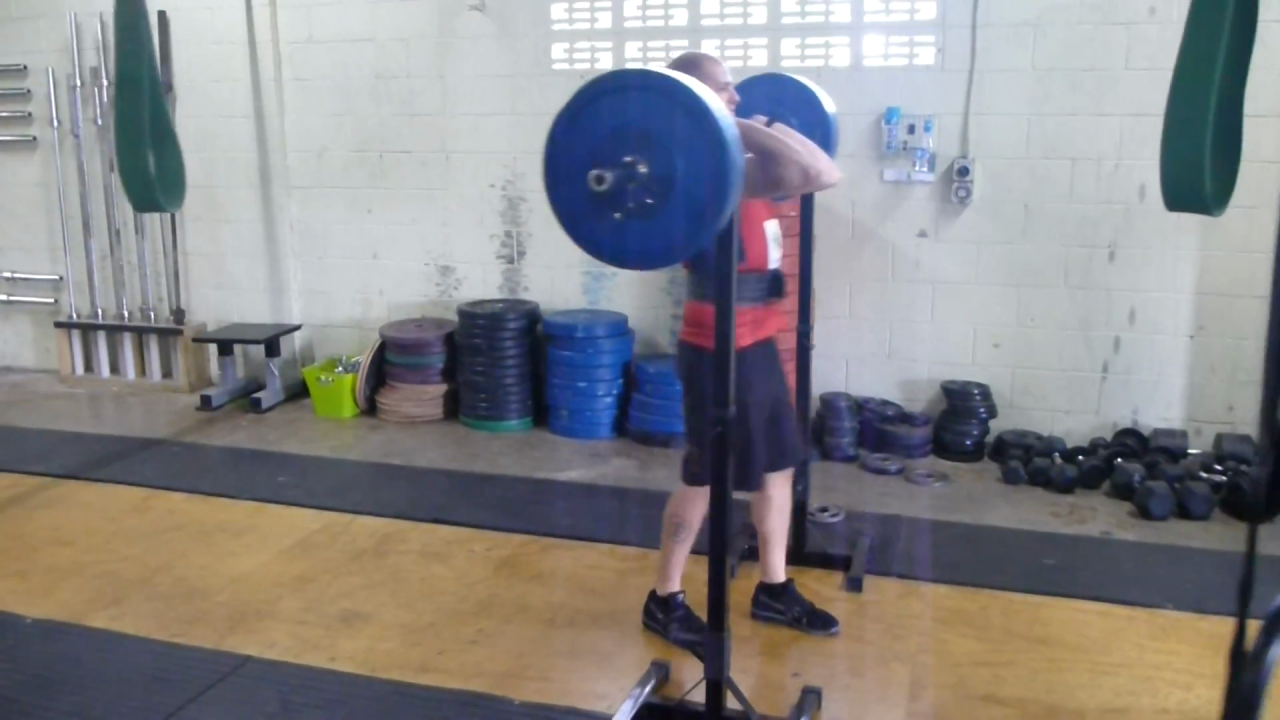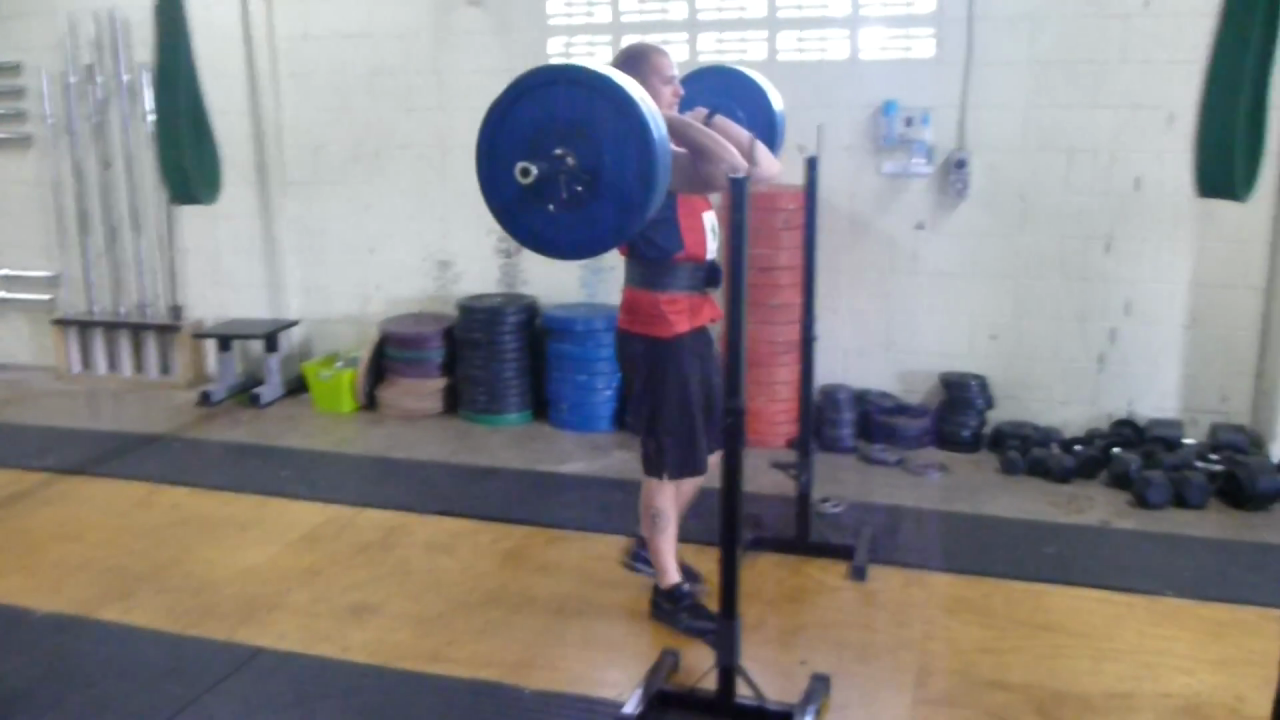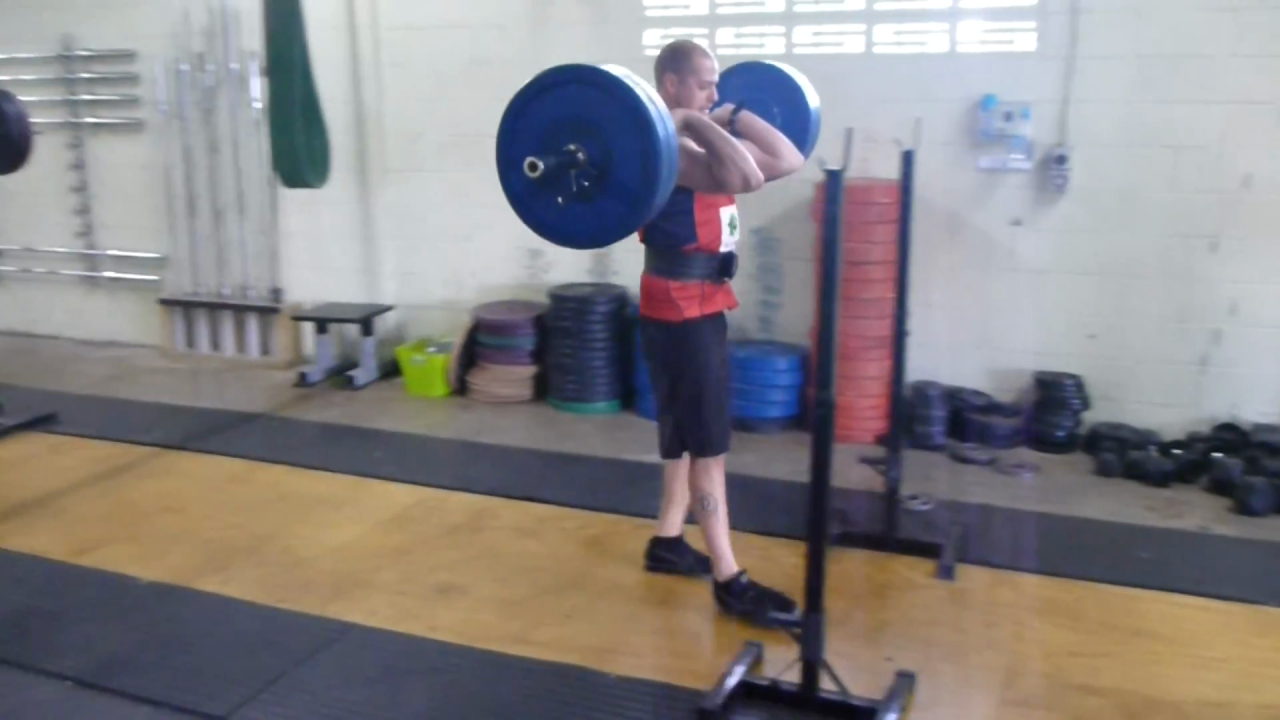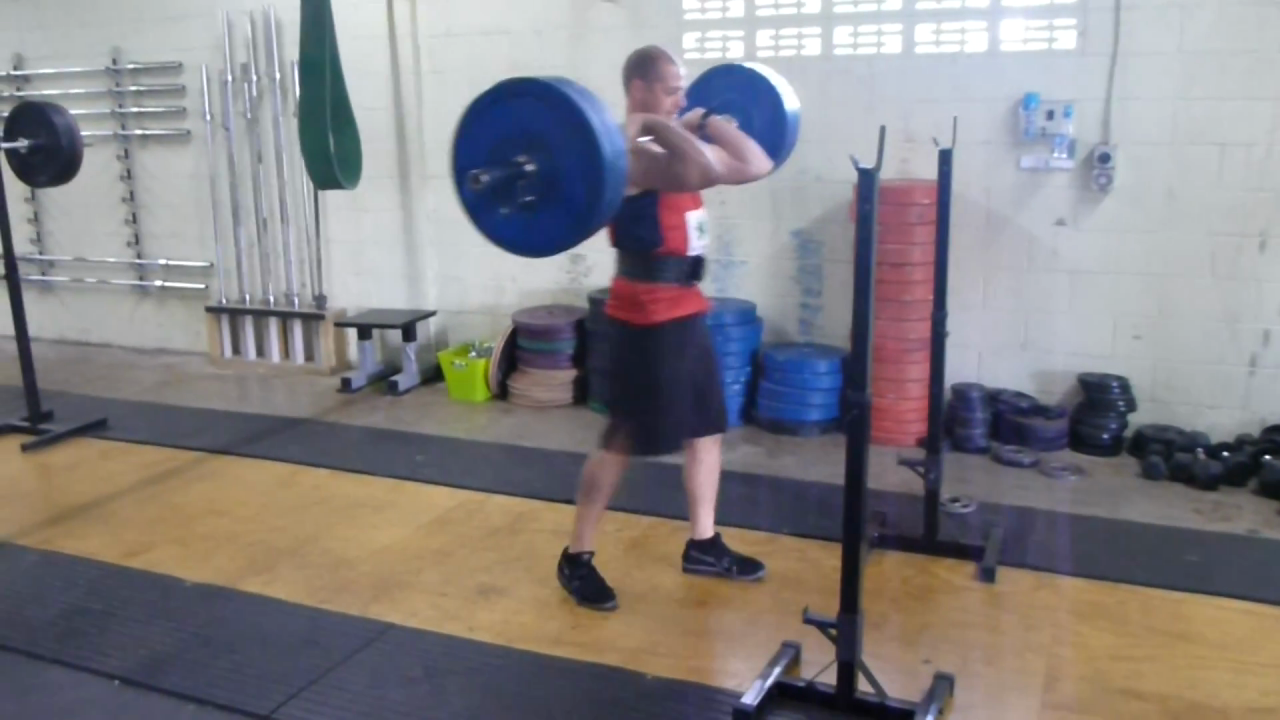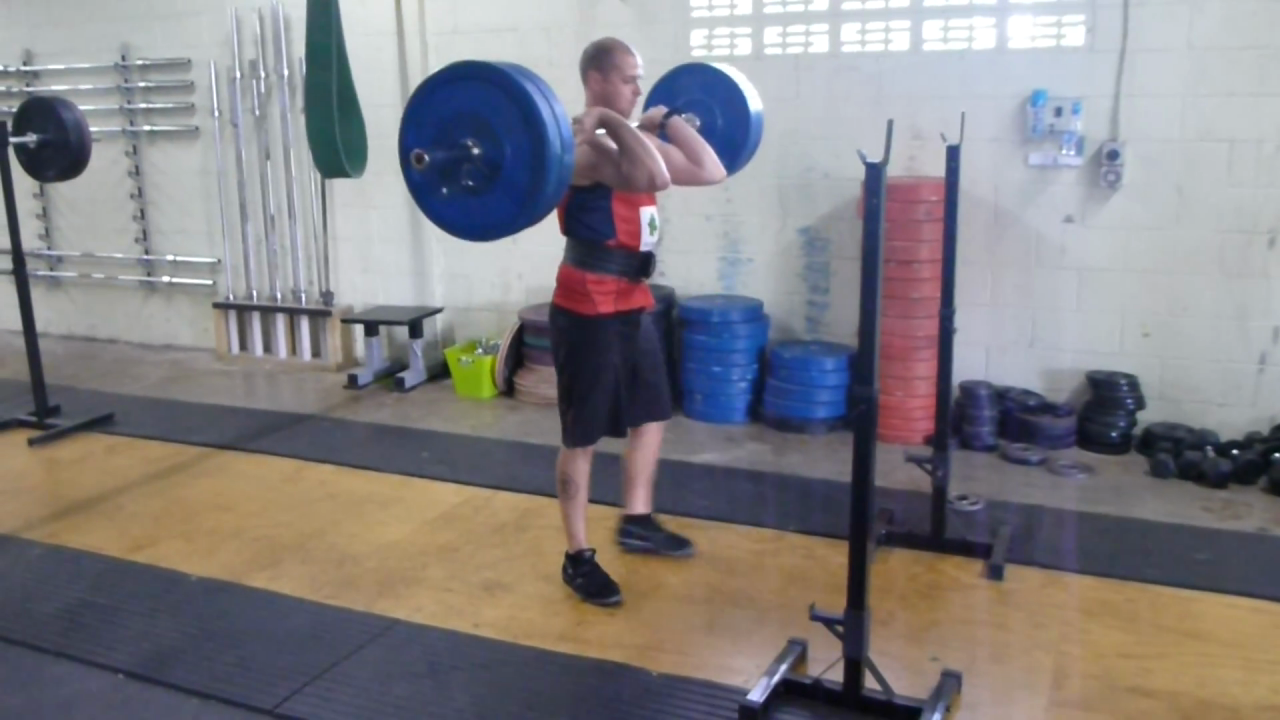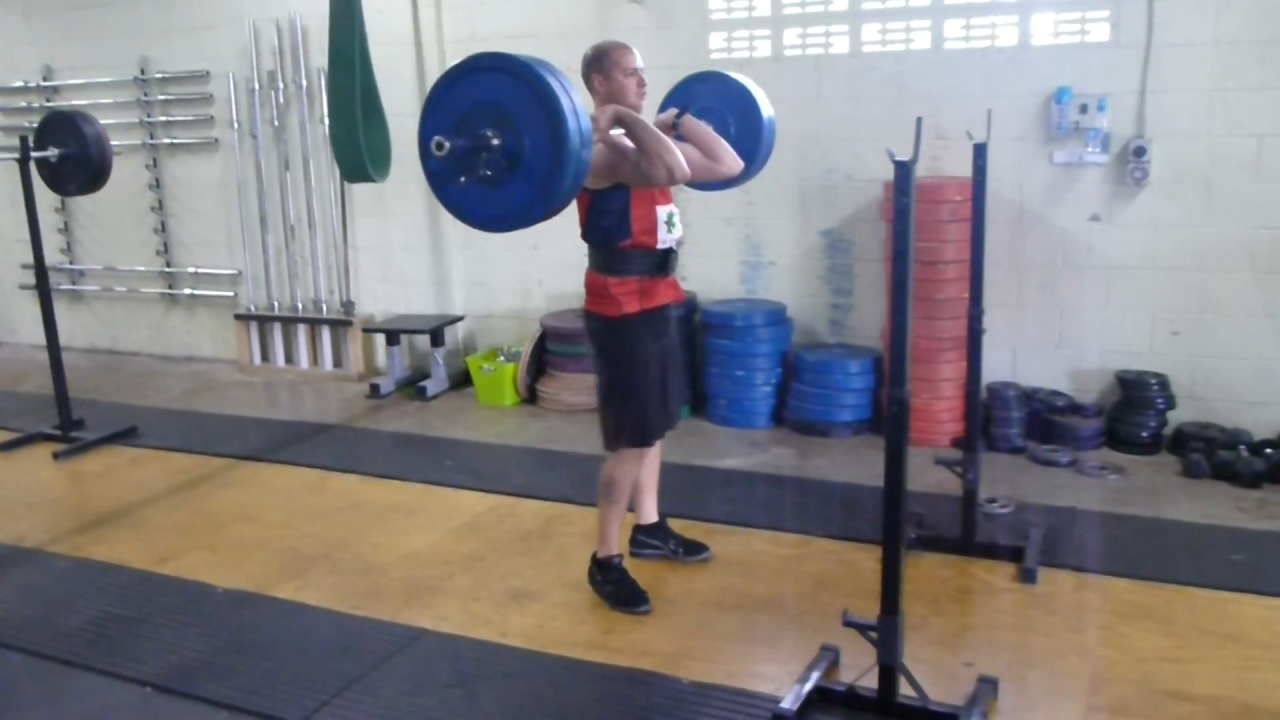
dt=0.4s
person 1, frame 1
left shoulder: (734, 158)
left elbow: (826, 173)
right elbow: (810, 176)
left wrist: (767, 126)
right wrist: (746, 133)
left hip: (755, 338)
right hip: (716, 343)
left knee: (774, 467)
right knee: (703, 477)
left ankle: (775, 591)
right ankle: (664, 600)
person 1, frame 2
left shoulder: (679, 151)
left elbow: (758, 166)
right elbow: (733, 170)
left wrist: (707, 120)
right wrist: (677, 122)
left hip: (687, 322)
right hip: (657, 329)
left knee: (693, 449)
right knee: (670, 461)
left ankle: (650, 544)
right ankle: (670, 593)
person 1, frame 3
left shoulder: (702, 143)
left elbow: (788, 161)
right elbow: (745, 177)
left wrist: (735, 115)
right wrist: (698, 122)
left hip: (707, 307)
right hip: (675, 315)
left knee: (693, 442)
right knee: (706, 446)
left ankle: (667, 542)
right ankle: (728, 579)
person 1, frame 4
left shoulder: (675, 143)
right shoulder: (630, 154)
left elbow: (756, 167)
right elbow: (704, 175)
left wrist: (707, 120)
right wrist: (651, 129)
left hip: (686, 313)
right hip: (642, 320)
left knee: (705, 431)
right knee: (622, 444)
left ankle: (704, 545)
right ankle: (576, 557)
person 1, frame 5
left shoulder: (632, 141)
right shoulder: (582, 147)
left elbow: (712, 172)
right elbow: (655, 179)
left wrist: (668, 120)
right wrist: (610, 122)
left hip: (630, 306)
right hip: (587, 311)
left knee: (648, 418)
right knee: (583, 437)
left ankle: (637, 520)
right ankle: (577, 556)
person 1, frame 6
left shoulder: (643, 141)
right shoulder: (599, 150)
left elbow: (728, 164)
right elbow: (672, 171)
left wrist: (679, 119)
right wrist: (626, 119)
left hip: (656, 303)
right hip: (620, 311)
left knee: (652, 427)
right knee: (631, 437)
left ankle: (649, 529)
right ankle: (605, 559)
